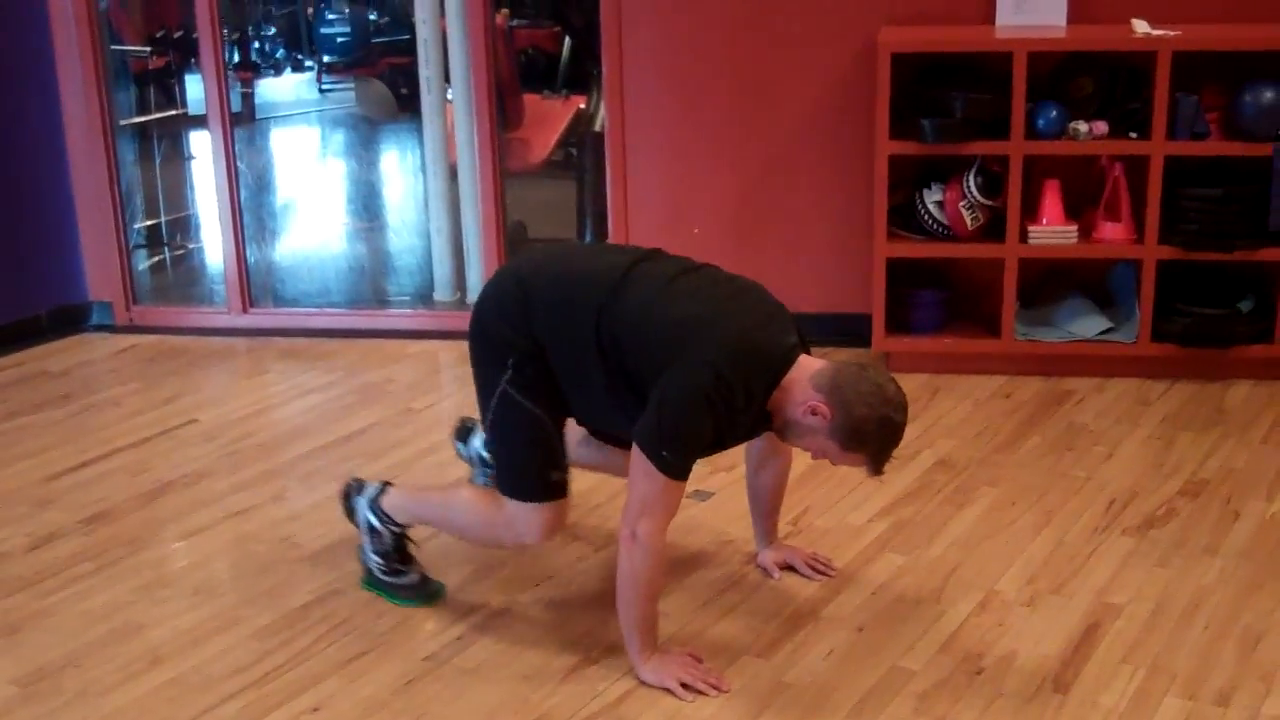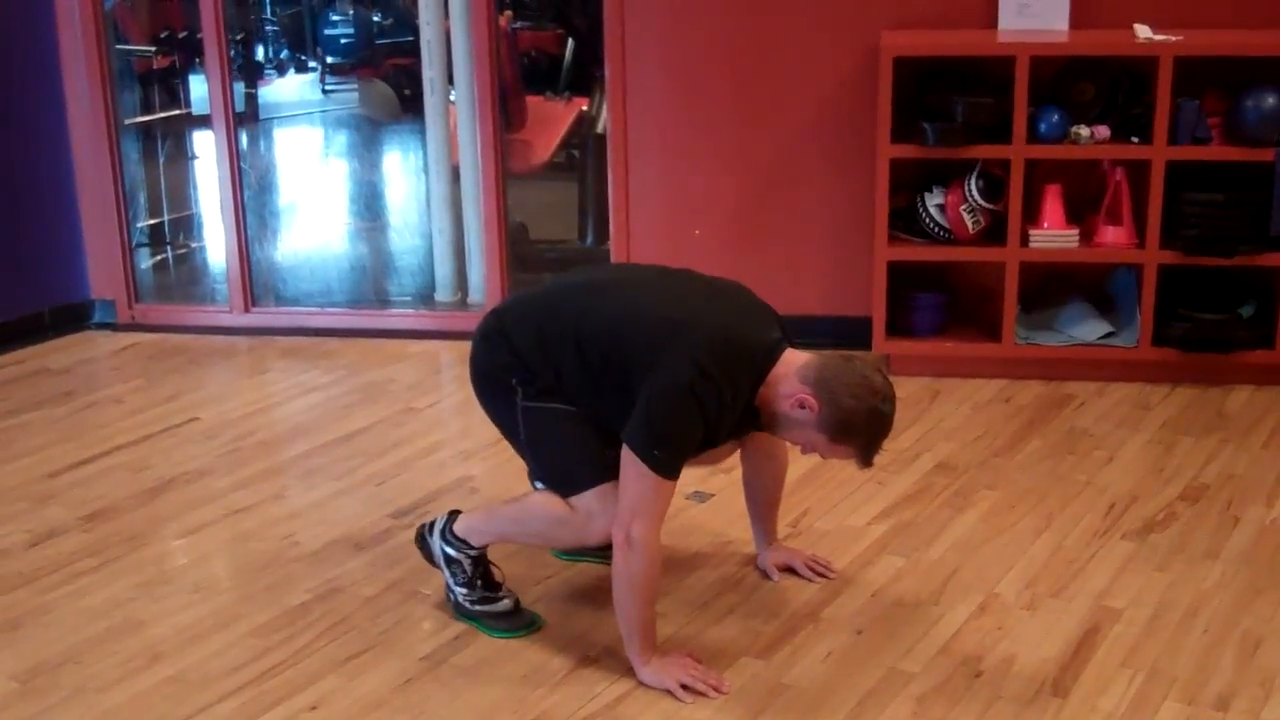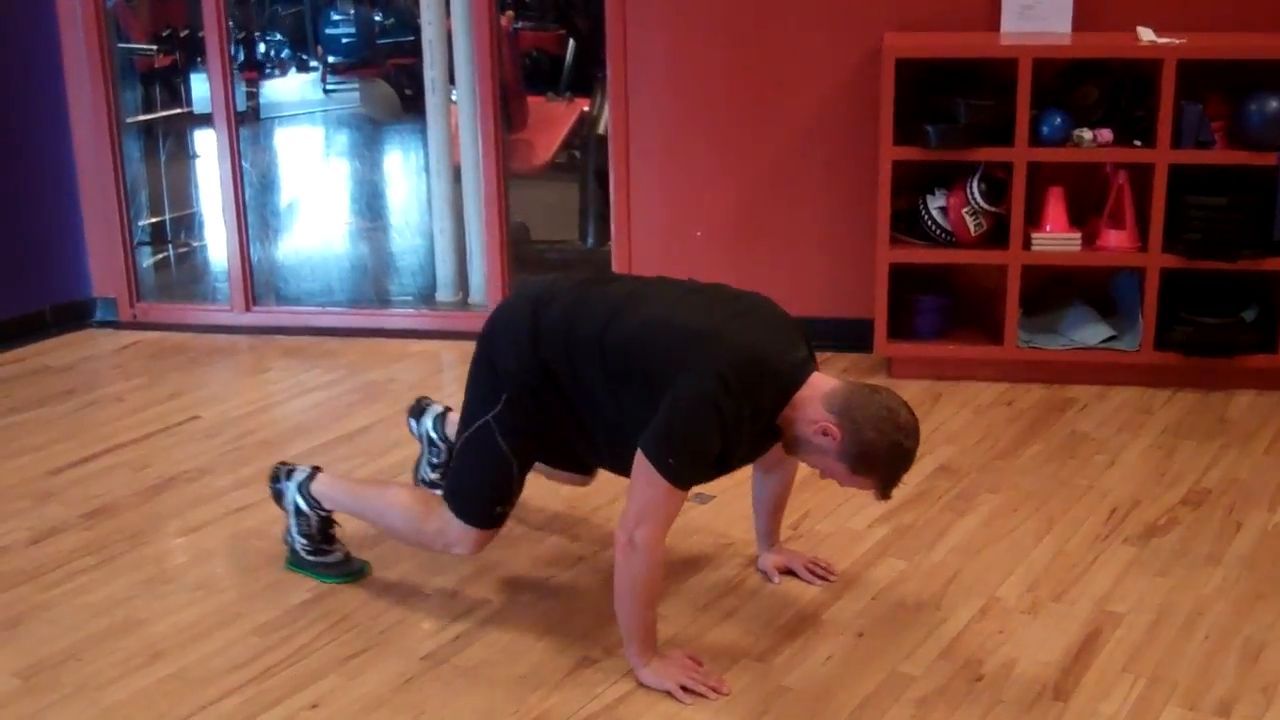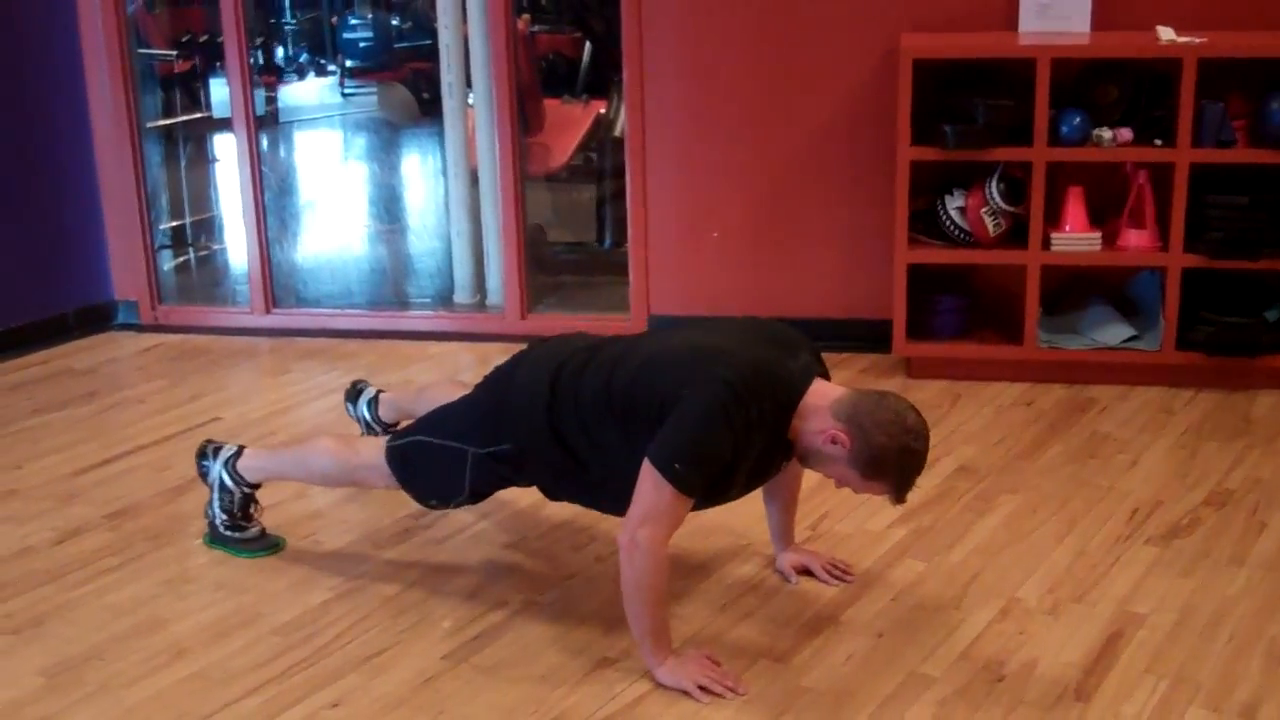
dt=0.5s
person 1, frame 1
left shoulder: (788, 352)
right shoulder: (709, 387)
left elbow: (769, 445)
right elbow: (641, 529)
left wrist: (768, 542)
right wrist: (643, 656)
left hip: (572, 304)
right hip: (517, 319)
left knee: (635, 456)
right knee: (534, 522)
left ankle: (490, 442)
right ankle: (383, 508)
person 1, frame 2
left shoulder: (771, 350)
right shoulder: (694, 383)
left elbow: (761, 442)
right elbow: (633, 533)
left wrist: (768, 545)
right wrist: (646, 659)
left hip: (580, 343)
right hip: (514, 358)
left knee: (719, 439)
right knee: (605, 515)
left ankle: (564, 472)
right ankle: (456, 538)
person 1, frame 3
left shoulder: (794, 364)
right shoulder: (718, 398)
left elbow: (774, 452)
right elbow: (637, 537)
left wrist: (769, 546)
right wrist: (645, 659)
left hip: (568, 339)
right hip: (526, 354)
left knee: (575, 470)
right knee: (464, 533)
left ankle: (445, 429)
right ankle: (311, 492)
person 1, frame 4
left shoulder: (800, 372)
right shoulder: (723, 411)
left elbow: (780, 448)
right elbow: (639, 541)
left wrist: (784, 546)
right wrist: (660, 659)
left hip: (571, 376)
right hip: (533, 416)
left knee: (471, 404)
right knee: (379, 462)
left ankle: (376, 403)
right ankle: (234, 468)
